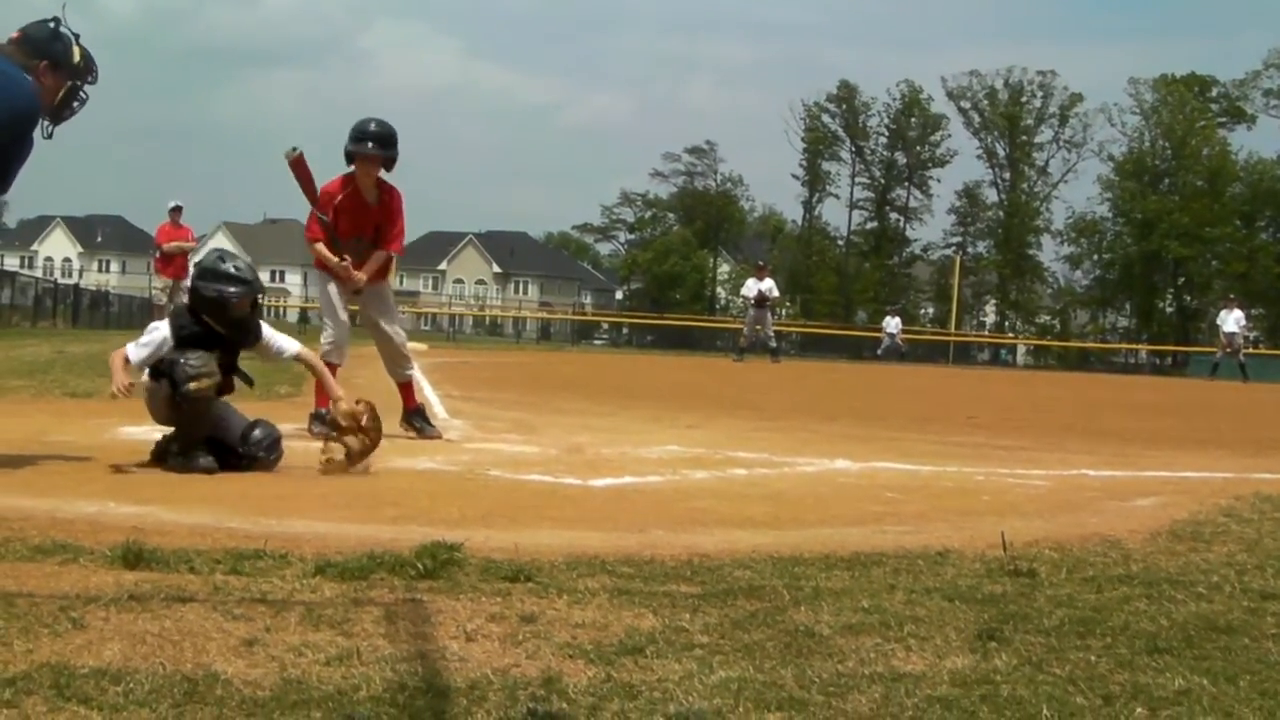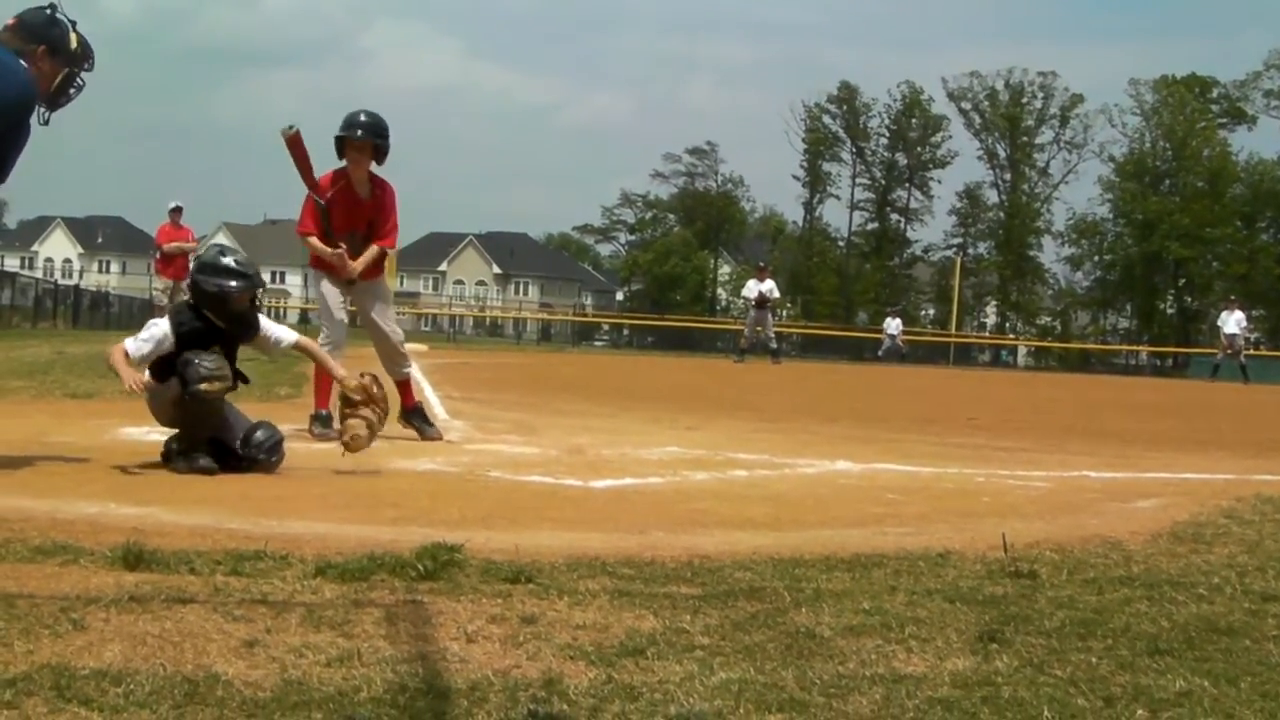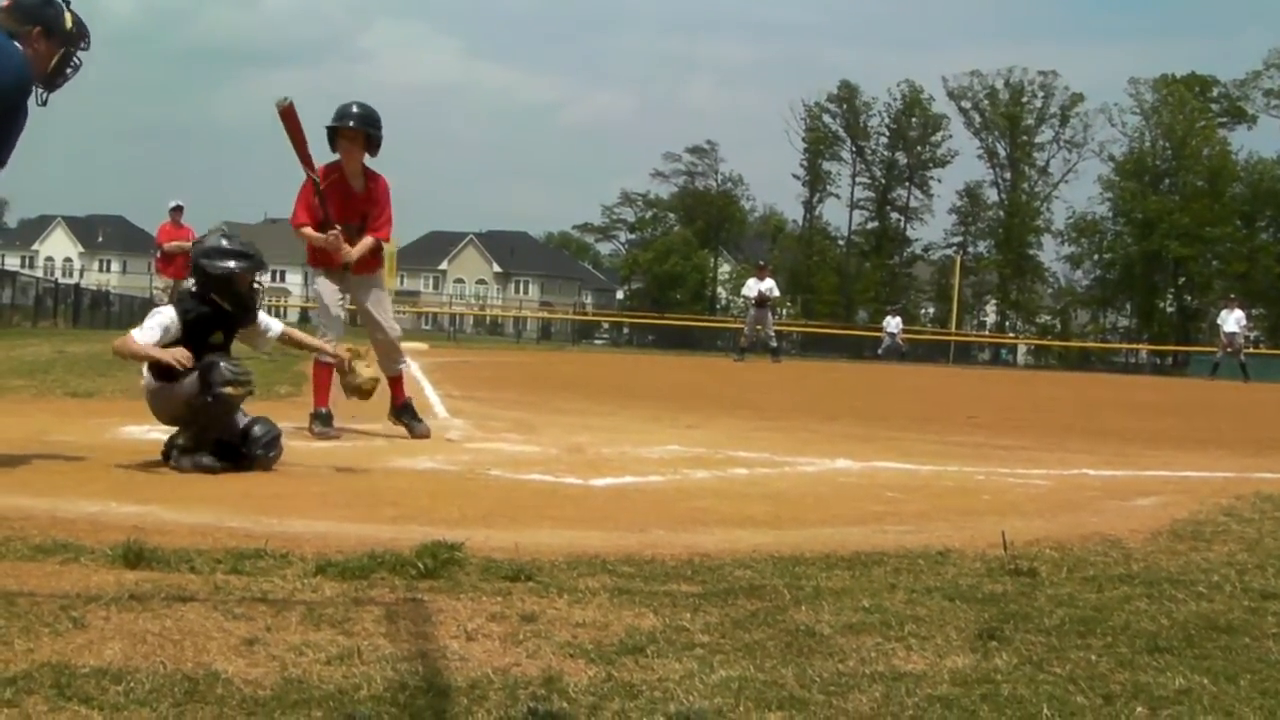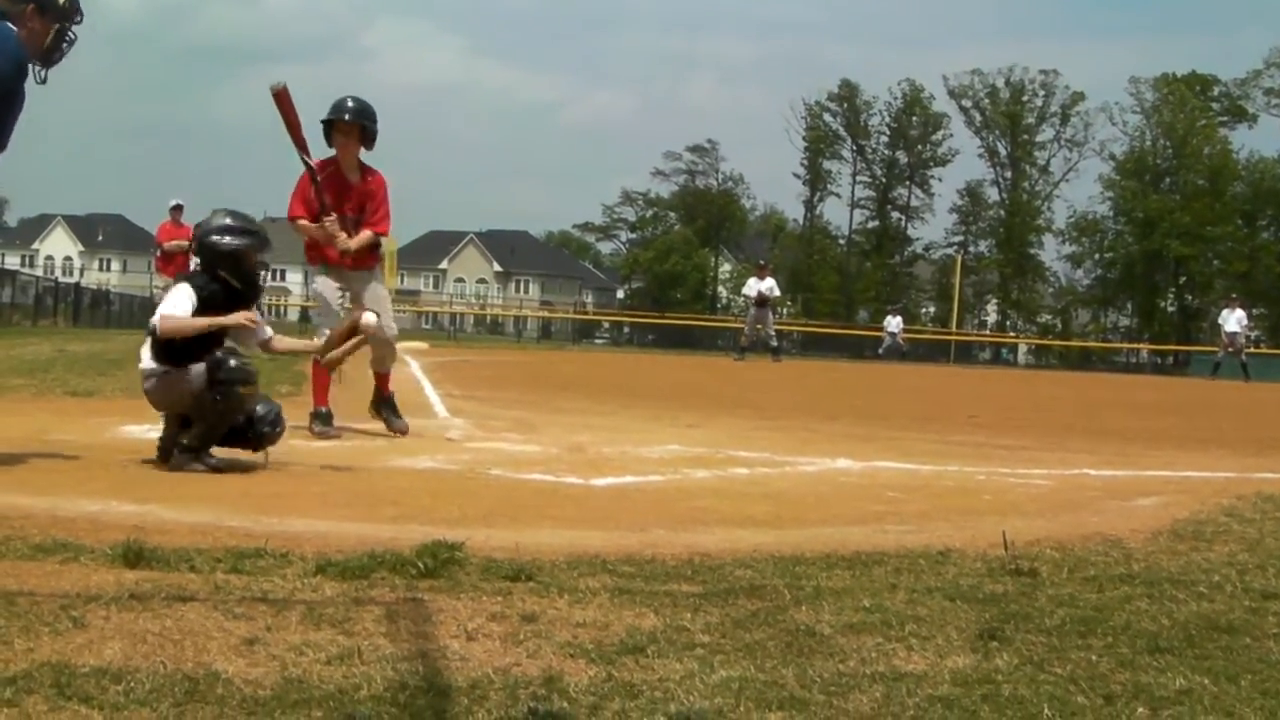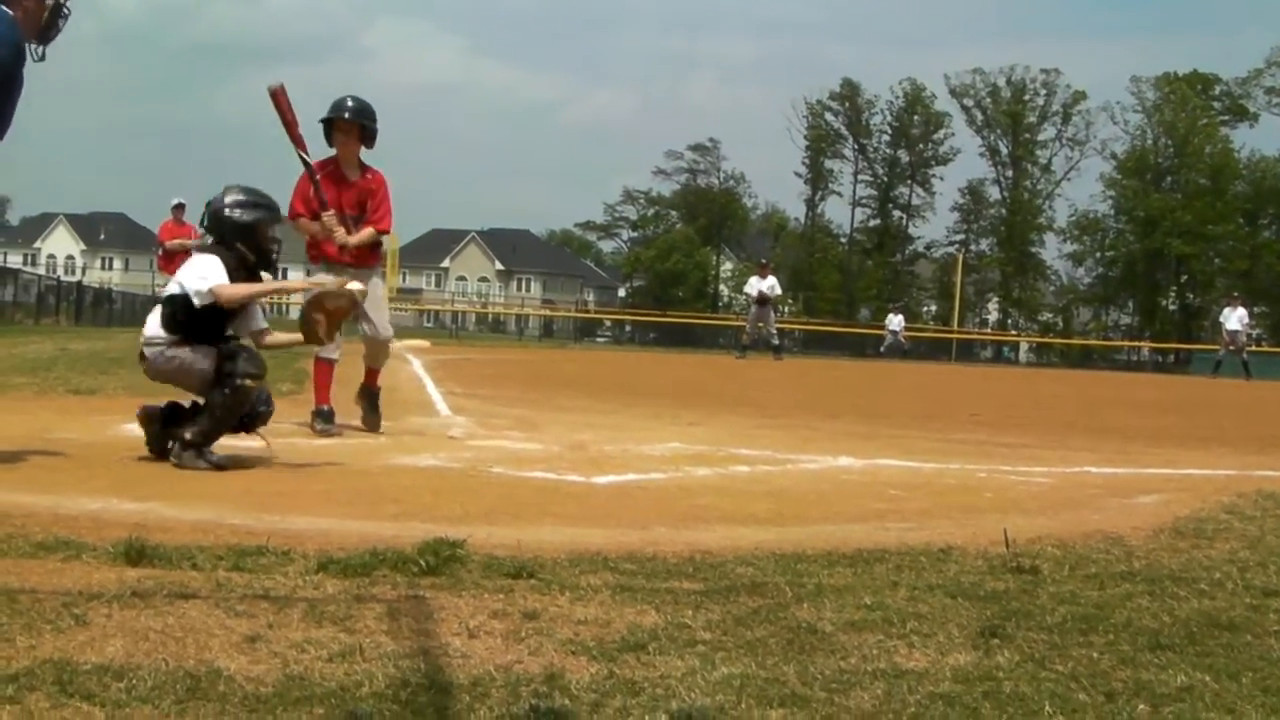
dt=0.1s
person 1, frame 1
left shoulder: (392, 197)
right shoulder: (333, 191)
left elbow: (387, 246)
right elbow: (314, 239)
left wrist: (362, 276)
right wrist: (336, 264)
left hip: (373, 278)
right hip: (334, 275)
left knee: (395, 341)
right knee: (335, 337)
left ankle: (413, 413)
right ankle: (320, 414)
person 1, frame 2
left shoulder: (384, 191)
right shoulder: (326, 186)
left elbow: (382, 240)
right elbow: (307, 234)
left wrist: (357, 266)
right wrist: (330, 255)
left hip: (370, 276)
right hip: (330, 275)
left knee: (392, 340)
right knee: (332, 338)
left ankle: (411, 410)
right ankle: (321, 416)
person 1, frame 3
left shoulder: (378, 184)
right shoulder: (319, 179)
left elbow: (377, 233)
right elbow: (301, 226)
left wrist: (352, 254)
right wrist: (323, 241)
left hip: (367, 271)
right hip: (327, 271)
left knee: (388, 335)
right knee: (330, 335)
left ankle: (401, 406)
right ankle: (321, 414)
person 1, frame 4
left shoulder: (375, 181)
right shoulder: (316, 174)
left elbow: (376, 228)
right elbow: (297, 221)
left wrist: (350, 243)
right wrist: (320, 233)
left hip: (366, 269)
right hip: (326, 268)
left knee: (386, 333)
right knee: (329, 334)
left ankle: (383, 399)
right ankle: (321, 413)
person 1, frame 5
left shoulder: (375, 180)
right shoulder: (316, 173)
left elbow: (378, 227)
right elbow: (298, 219)
left wrist: (349, 239)
right wrist: (318, 229)
left hip: (367, 268)
right hip: (328, 267)
left knee: (380, 334)
left ankle: (369, 391)
right ankle: (322, 410)
person 2, frame 1
left shoulder: (250, 329)
right shoulder: (173, 329)
left elbow: (304, 354)
right elbow: (118, 356)
left wrist: (339, 395)
right wrist: (120, 377)
left hip: (204, 404)
right hip: (165, 401)
left knee: (265, 450)
left ankle: (194, 439)
right ankle: (178, 449)
person 2, frame 2
left shoulder: (247, 323)
right shoulder: (174, 325)
left elbow: (300, 342)
right elbow: (117, 352)
left wrist: (341, 374)
right wrist: (127, 373)
left hip: (203, 402)
right hip: (166, 399)
left knee: (265, 452)
left ankle: (197, 442)
right ankle: (184, 451)
person 2, frame 3
left shoulder: (242, 312)
right shoulder: (177, 313)
left elbow: (285, 333)
right elbow: (123, 345)
left wrist: (332, 351)
right wrist: (159, 353)
left hip: (203, 398)
right hip: (166, 396)
left knee: (264, 449)
right knee: (230, 375)
left ankle: (193, 438)
right ankle: (185, 448)
person 2, frame 4
left shoulder: (238, 298)
right shoulder: (188, 291)
left elbow: (271, 343)
right elbow: (163, 328)
left wrist: (320, 345)
right wrist: (222, 321)
left hip: (191, 379)
right hip: (163, 379)
left knee: (267, 422)
right knee: (238, 372)
left ankle: (185, 432)
right ankle: (186, 449)
person 2, frame 5
left shoulder: (245, 274)
right shoulder: (210, 261)
left elbow: (262, 338)
right elbow: (225, 296)
right wrist: (284, 285)
left hip: (190, 353)
right hip: (163, 351)
left knee: (257, 404)
right knee: (248, 368)
left ankle: (162, 423)
right ankle: (190, 444)
